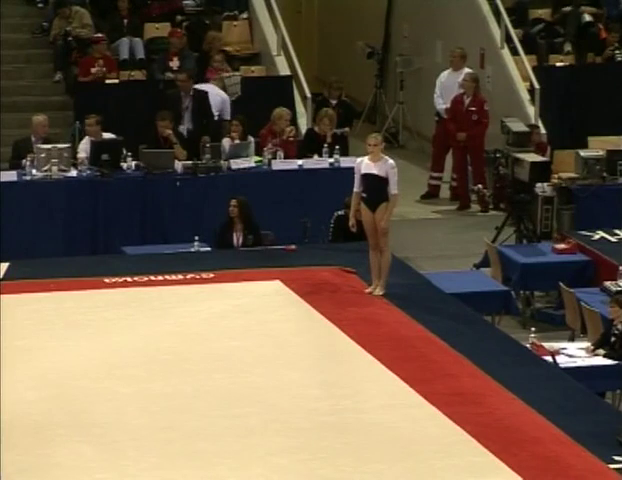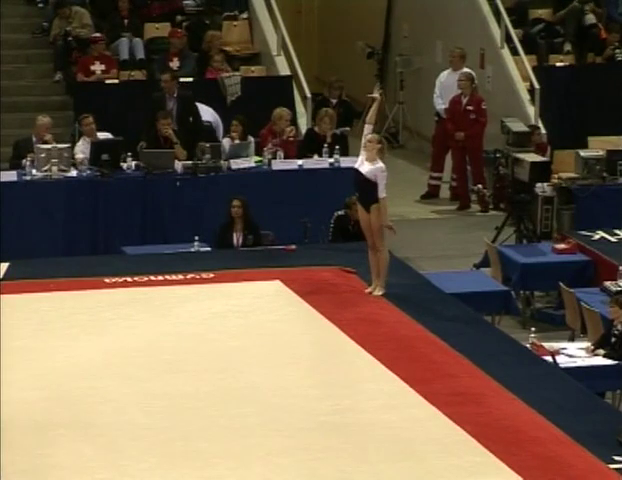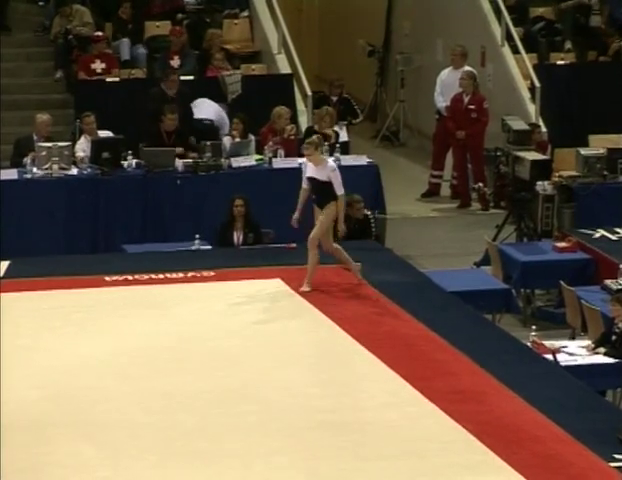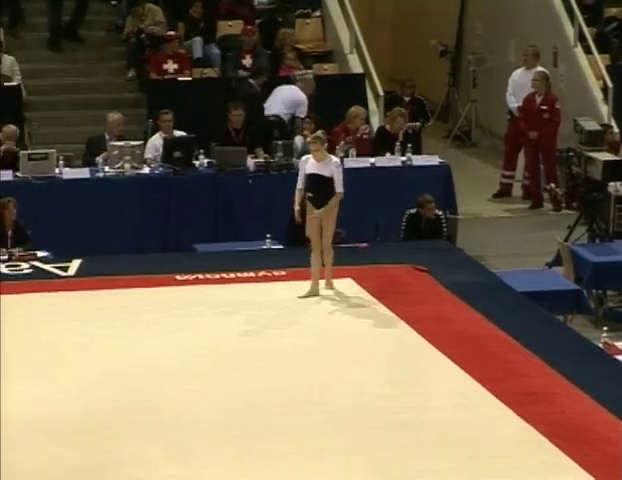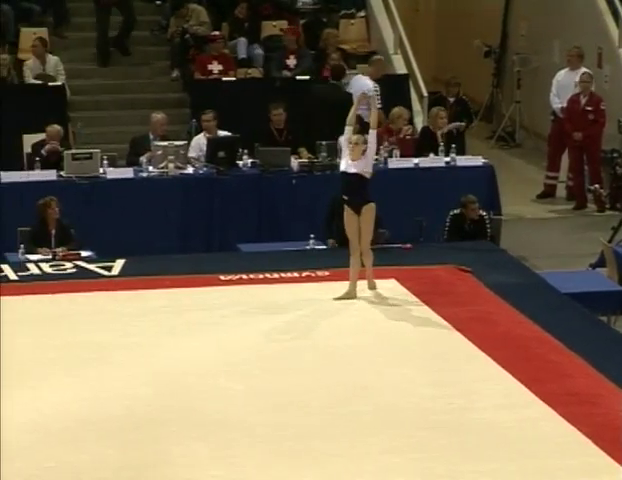
dt=1s
person 1, frame 1
left shoulder: (389, 164)
right shoulder: (360, 163)
left elbow: (394, 193)
right elbow: (357, 190)
left wrist: (387, 218)
right wrist: (352, 215)
left hip: (382, 205)
right hip: (366, 205)
left knee: (383, 246)
right knee: (372, 246)
left ankle: (382, 284)
right ankle: (374, 282)
person 1, frame 2
left shoulder: (380, 168)
right shoulder: (362, 156)
left elbow: (382, 195)
right elbow: (368, 124)
left wrist: (385, 219)
right wrist: (376, 102)
left hip: (374, 206)
right hip: (361, 204)
left knee: (379, 246)
right knee: (370, 245)
left ankle: (381, 284)
right ankle: (374, 282)
person 1, frame 3
left shoulder: (330, 167)
right shoulder: (305, 164)
left elbow: (340, 194)
right elbow: (305, 188)
left wrist: (341, 221)
right wrist: (297, 211)
left hip: (330, 205)
right hip: (317, 205)
left knee: (312, 240)
right knee: (327, 245)
left ankle: (308, 281)
right ankle: (353, 266)
person 1, frame 4
left shoulder: (334, 162)
right shoulder: (305, 161)
left elbow: (339, 192)
right elbow: (300, 187)
left wrist: (323, 210)
right wrist: (297, 205)
left hip: (329, 204)
right hip: (312, 204)
left knee: (326, 244)
right knee: (315, 245)
left ankle: (328, 277)
right ankle: (314, 286)
person 1, frame 5
left shoulder: (367, 159)
right shoulder: (345, 155)
left elbow: (373, 128)
right elbow: (349, 125)
left wrist: (373, 105)
right wrist: (357, 103)
left hip: (365, 206)
right hip: (349, 207)
left knee: (364, 246)
right knee: (353, 248)
left ankle: (370, 277)
right ankle: (352, 288)
person 2, frame 1
right shoulder: (444, 75)
right elbow: (437, 95)
right wrist: (444, 109)
right hip: (443, 117)
right knee: (438, 152)
left ankle: (456, 190)
right ankle: (433, 188)
person 2, frame 2
left shoulder: (469, 75)
right shoulder: (443, 75)
right elbow: (436, 95)
right wrist: (443, 109)
right hip: (442, 117)
right knee: (437, 152)
right ankle: (433, 188)
person 2, frame 3
right shoulder: (444, 73)
right elbow: (437, 93)
right wrist: (444, 106)
right hip: (443, 115)
right knee: (438, 151)
right ankle: (434, 186)
person 2, frame 4
right shoulder: (516, 73)
right elbow: (509, 93)
right wrist: (516, 107)
right hip: (515, 116)
right knee: (510, 151)
left ankle: (528, 187)
right ankle: (505, 186)
person 2, frame 5
right shoulder: (560, 74)
right elbow: (553, 94)
right wrist: (560, 108)
right hip: (559, 117)
right knee: (553, 152)
left ankle: (572, 188)
right ankle: (549, 187)
person 3, frame 1
left shoulder: (481, 101)
right shoulder: (457, 99)
left elbow: (484, 124)
right elbow: (450, 119)
left wrist: (468, 135)
right wrist: (455, 133)
left hip: (475, 142)
right hip: (457, 141)
left knee: (478, 170)
right knee: (460, 171)
left ankle: (483, 202)
right ankle: (464, 201)
person 3, frame 2
left shoulder: (478, 101)
right shoulder: (454, 100)
left elbow: (482, 123)
right elbow: (449, 120)
left wrist: (466, 134)
right wrist: (454, 133)
left hip: (473, 142)
right hip: (456, 141)
left knee: (477, 170)
right knee: (459, 171)
left ankle: (483, 202)
right ankle: (464, 201)
person 3, frame 3
left shoulder: (480, 100)
right shoulder: (456, 99)
left elbow: (483, 122)
right elbow: (449, 118)
left wrist: (467, 133)
right wrist: (455, 131)
left hip: (474, 140)
right hip: (457, 140)
left knee: (478, 168)
right knee: (460, 169)
left ankle: (484, 200)
right ankle: (464, 199)
person 3, frame 4
left shoulder: (552, 100)
right shoulder: (528, 99)
left elbow: (555, 122)
right elbow: (522, 119)
left wrist: (539, 133)
right wrist: (527, 132)
left hip: (547, 141)
right hip: (530, 140)
left knee: (550, 169)
right knee: (532, 169)
left ankle: (556, 201)
right ankle: (536, 200)
person 3, frame 5
left shoulder: (597, 100)
right shoulder: (572, 100)
left elbow: (600, 123)
right elbow: (566, 119)
left wrist: (584, 134)
right wrist: (572, 133)
left hip: (591, 141)
right hip: (574, 141)
left knee: (594, 170)
right knee: (576, 170)
left ankle: (600, 202)
right ankle: (580, 201)
